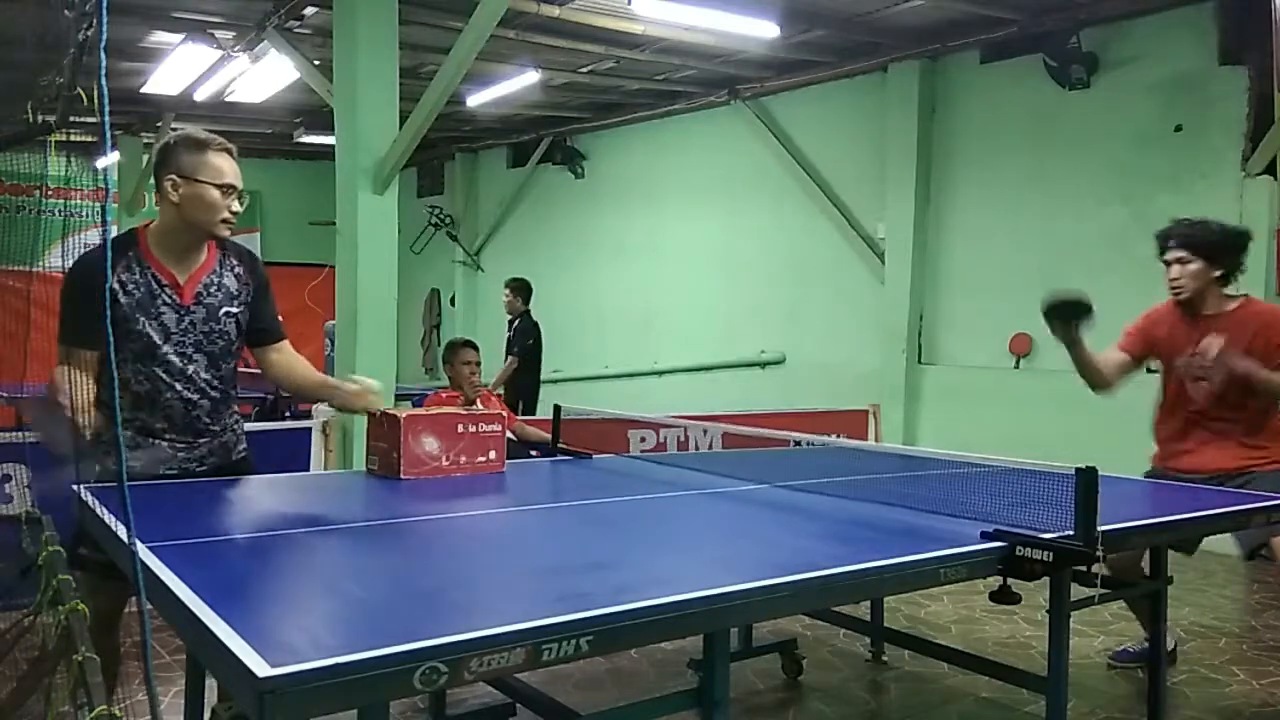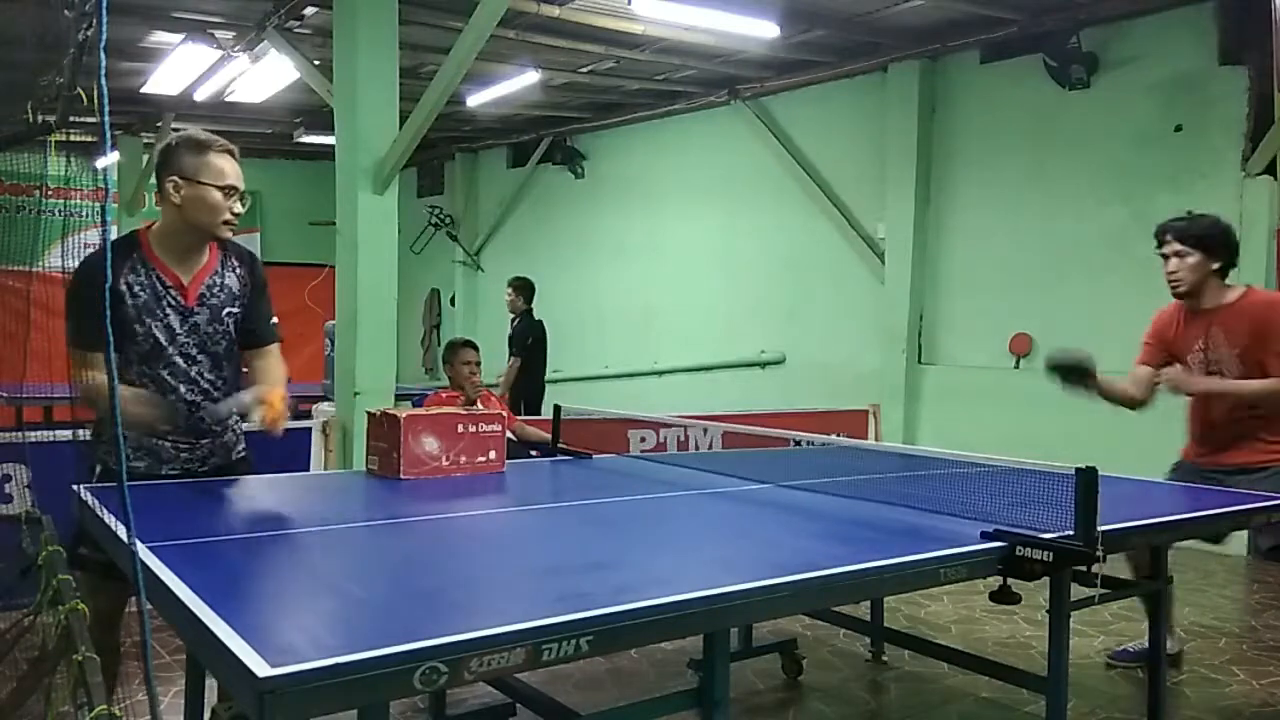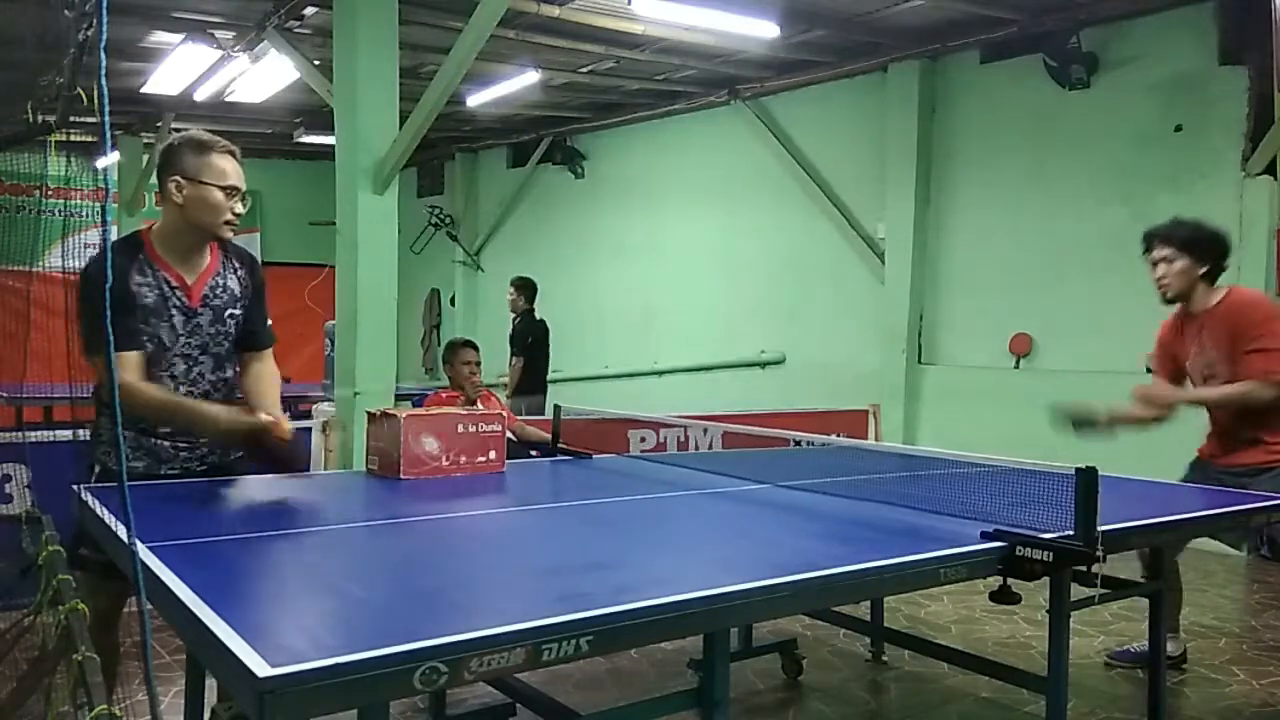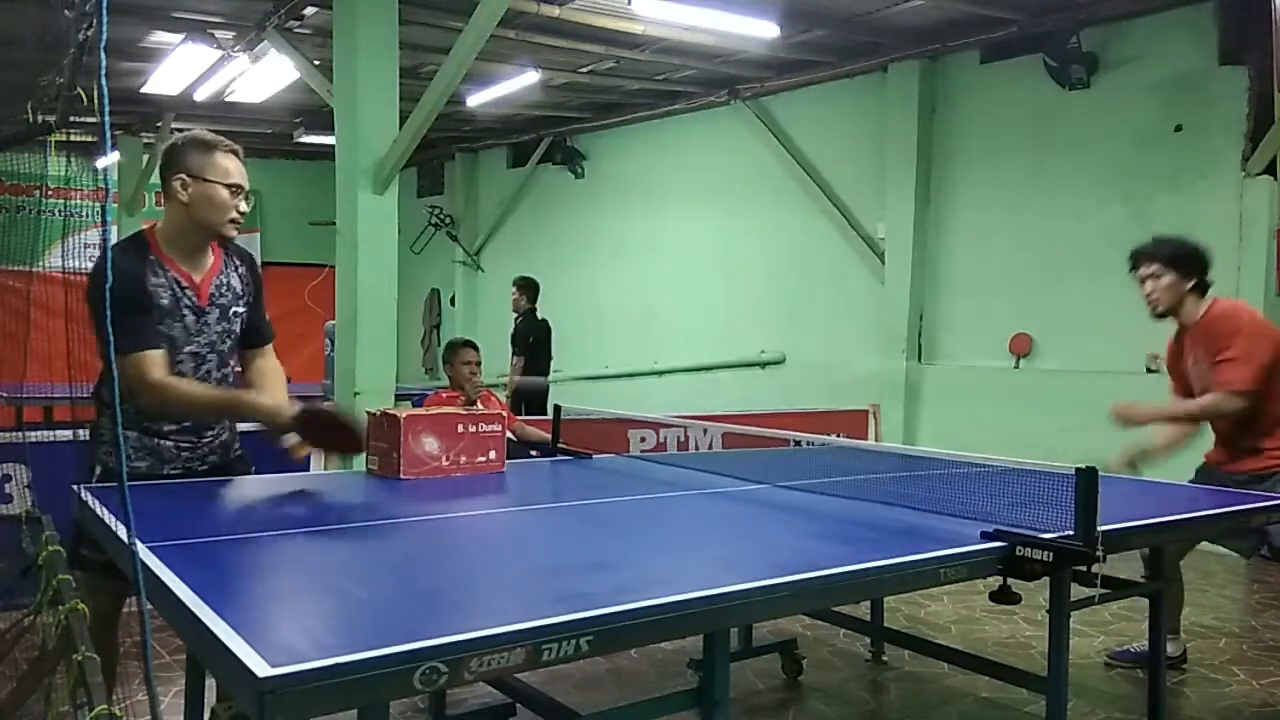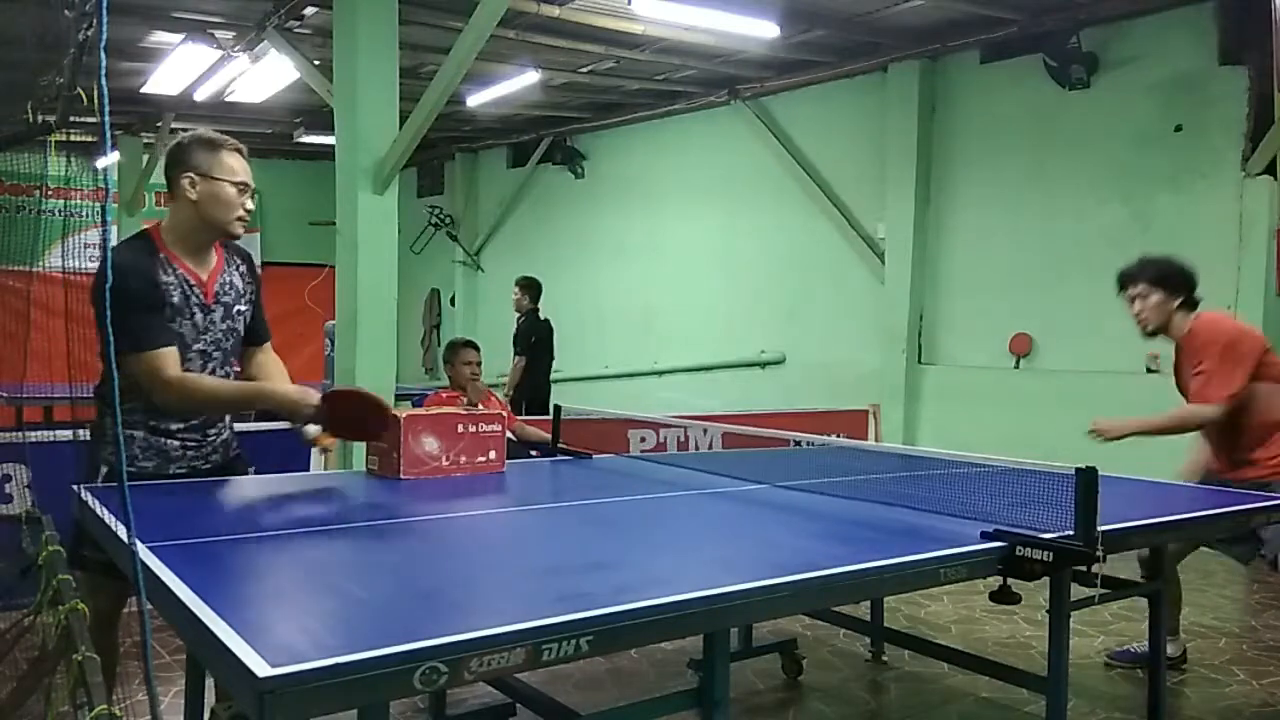
dt=0.1s
person 1, frame 1
left shoulder: (244, 268)
right shoulder: (101, 270)
left elbow: (275, 355)
right elbow: (73, 367)
left wrist: (335, 390)
right wrist: (77, 408)
left hip: (222, 463)
right hip: (132, 468)
right knee: (102, 606)
person 1, frame 2
left shoulder: (244, 267)
right shoulder: (106, 272)
left elbow: (264, 354)
right elbow: (90, 372)
left wrist: (267, 394)
right wrist: (116, 401)
left hip: (222, 465)
right hip: (133, 469)
right knee: (102, 607)
person 1, frame 3
left shoulder: (242, 268)
right shoulder: (112, 272)
left elbow: (259, 358)
right elbow: (125, 386)
left wrist: (267, 414)
right wrist: (209, 416)
left hip: (219, 466)
right hip: (131, 467)
right knee: (100, 607)
person 1, frame 4
left shoulder: (242, 267)
right shoulder: (122, 271)
left elbow: (259, 355)
right elbow: (151, 387)
left wrist: (284, 418)
right wrist: (251, 406)
left hip: (217, 462)
right hip: (134, 469)
right knee: (101, 605)
person 1, frame 5
left shoulder: (241, 266)
right shoulder: (129, 269)
left elbow: (258, 352)
right elbow: (165, 384)
left wrist: (302, 408)
right wrist: (275, 398)
left hip: (217, 461)
right hip: (136, 467)
right knee: (102, 604)
person 2, frame 1
right shoulder: (1161, 321)
right elbow: (1102, 380)
left wrist: (1237, 366)
right wrist: (1072, 342)
right hip: (1180, 469)
right knee: (1118, 556)
right ankle: (1160, 642)
person 2, frame 2
right shoulder: (1169, 322)
right elbow: (1136, 395)
left wrist: (1203, 386)
right wrist: (1094, 381)
right hip: (1204, 461)
right knee: (1140, 545)
right ankle: (1165, 641)
person 2, frame 3
right shoulder: (1173, 331)
right elbow: (1156, 409)
left wrist: (1180, 395)
right wrist: (1109, 415)
right hip: (1219, 460)
right ankle: (1169, 643)
person 2, frame 4
left shoulder: (1235, 320)
right shoulder: (1178, 347)
left elbow: (1233, 402)
right elbow: (1186, 425)
left wrist: (1149, 412)
right wrist: (1135, 455)
right hip: (1229, 466)
right knee: (1158, 549)
right ankle: (1169, 645)
person 2, frame 5
left shoulder: (1217, 332)
right shoulder: (1182, 355)
left elbow: (1212, 413)
left wrist: (1130, 427)
right wrist: (1185, 485)
right hip: (1229, 472)
right knee: (1156, 551)
right ankle: (1169, 646)
